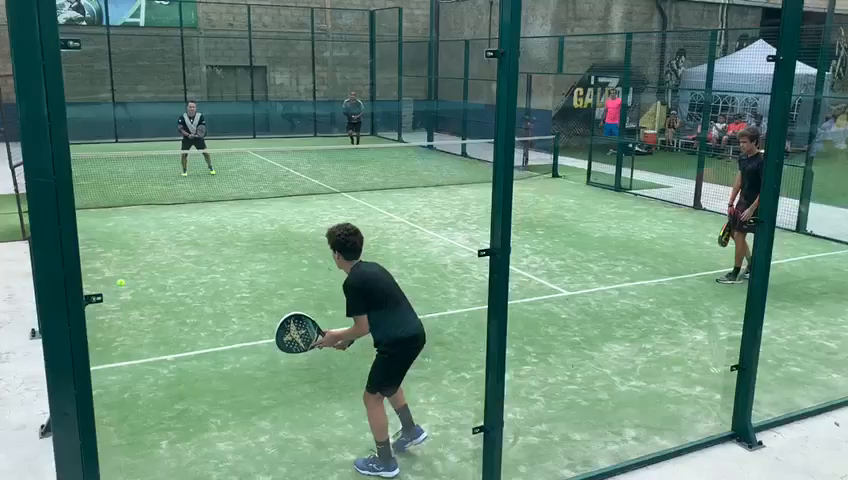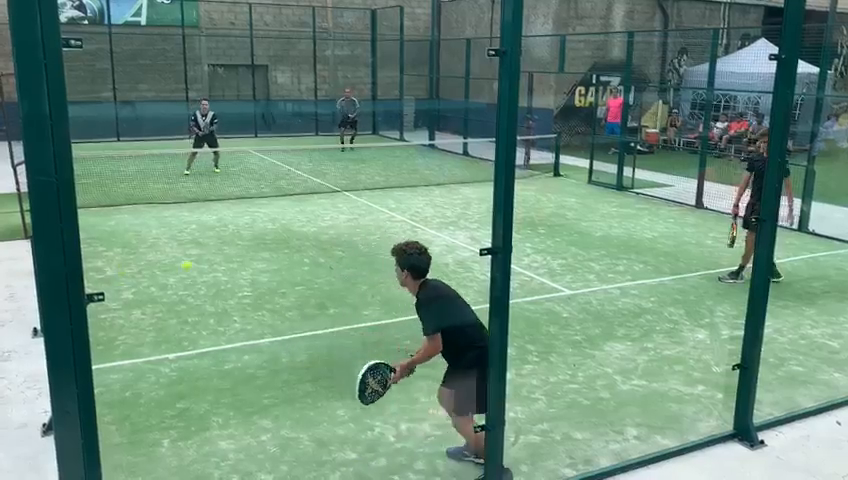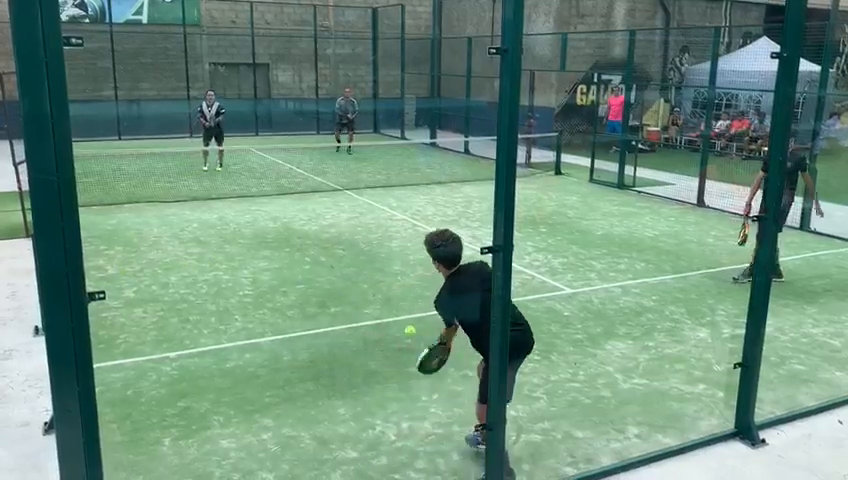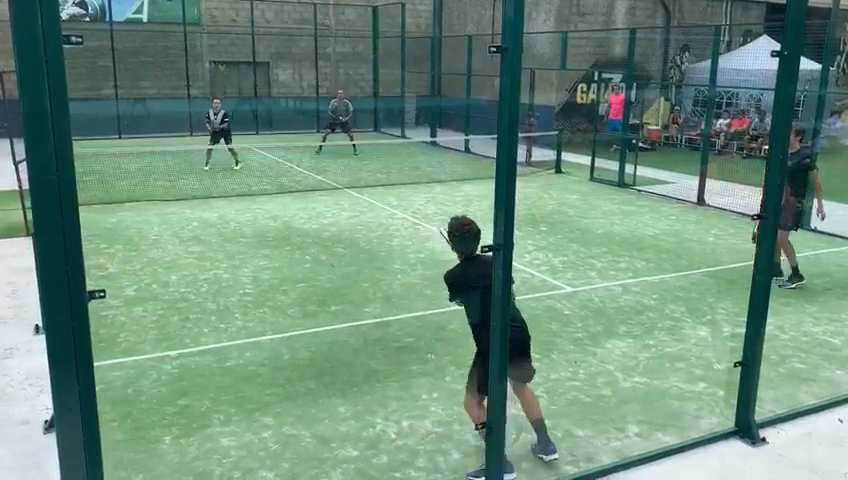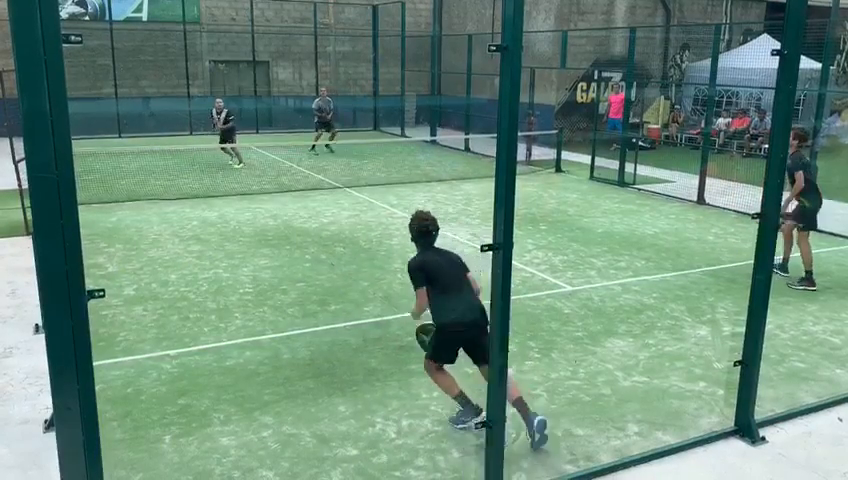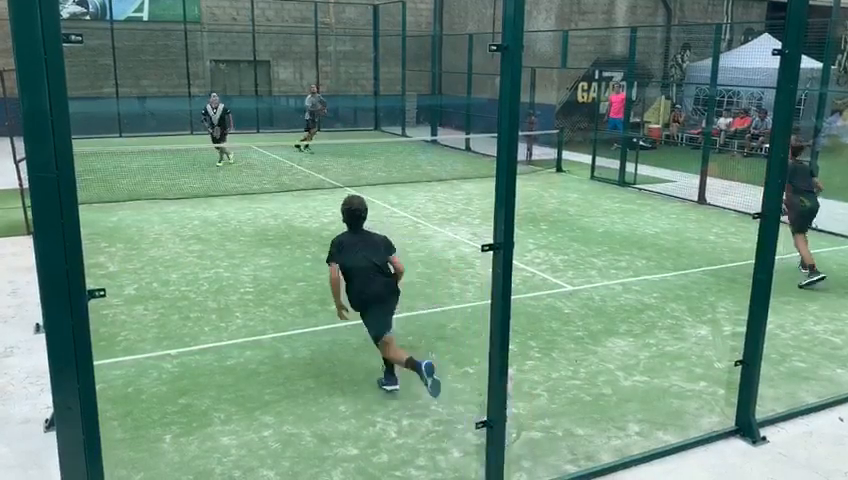
dt=0.3s
person 1, frame 1
left shoulder: (353, 283)
right shoulder: (373, 269)
left elbow: (362, 328)
left wrist: (333, 338)
right wrist: (347, 336)
left hip: (397, 343)
right hip: (414, 334)
left knee: (372, 397)
right knee: (387, 386)
right ankle: (411, 430)
person 1, frame 2
left shoulder: (425, 301)
right shoulder: (434, 287)
left elbow: (435, 347)
left wrist: (408, 365)
right wrist: (412, 361)
left hip: (475, 357)
right hip: (472, 351)
left knee: (461, 420)
right knee: (445, 397)
right ankle: (477, 450)
person 1, frame 3
left shoulder: (444, 298)
right shoulder: (481, 268)
left elbow: (451, 331)
left wrist: (444, 342)
right hip: (524, 336)
left knee: (485, 410)
right knee: (483, 372)
right ankle: (487, 437)
person 1, frame 4
left shoulder: (453, 277)
right shoulder: (495, 263)
left hip: (491, 344)
right hip: (519, 335)
left knee: (473, 402)
right knee: (521, 387)
right ankle: (545, 445)
person 1, frame 5
left shoulder: (417, 264)
right shoulder: (453, 256)
left elbow: (421, 302)
right elbow: (476, 289)
left wrist: (416, 314)
left hip: (449, 324)
right hip: (476, 317)
left knee: (432, 366)
right knee: (490, 371)
left ankle: (470, 410)
right ankle: (532, 419)
person 1, frame 6
left shoulder: (338, 242)
right shoulder: (380, 240)
left elbow: (334, 277)
right elbow: (399, 268)
left wrist: (338, 303)
left hip: (365, 300)
right hip: (389, 293)
left knee: (387, 347)
right knee: (383, 332)
left ankle: (420, 367)
right ankle: (390, 377)
person 2, frame 1
left shoulder: (762, 162)
right shoulder: (742, 158)
left wrist: (751, 209)
right wrist: (731, 203)
left hip: (753, 205)
right hip: (742, 202)
left knee: (739, 236)
right knee: (737, 236)
left ankle: (736, 273)
right ankle: (752, 265)
person 2, frame 2
right shoulder: (754, 159)
left elbow: (788, 186)
right elbow: (745, 182)
left wrist: (790, 208)
right wrist: (736, 203)
right hip: (753, 202)
left knee: (751, 237)
left ankle: (739, 272)
right ankle: (773, 270)
person 2, frame 3
left shoulder: (799, 159)
left elbow: (808, 182)
right elbow: (758, 180)
left wrist: (816, 202)
right wrist: (748, 202)
left hip: (783, 204)
left ankle: (751, 270)
right ankle: (776, 271)
person 2, frame 4
left shoulder: (804, 156)
left elbow: (816, 181)
left wrist: (819, 205)
left hip: (795, 202)
right hip: (782, 199)
left knee: (781, 236)
left ankle: (797, 275)
right ankle: (776, 269)
person 2, frame 5
left shoulder: (794, 159)
right shoulder: (798, 157)
left elbow: (800, 183)
left wrist: (786, 202)
left hip: (808, 202)
right hip: (810, 200)
left knee: (802, 238)
right knee: (786, 228)
left ankle: (809, 279)
right ankle: (783, 266)
person 2, frame 6
left shoulder: (786, 165)
right shoulder: (806, 166)
right elbow: (820, 187)
left hip: (800, 204)
right hip: (813, 204)
left knee: (799, 241)
right knee: (799, 233)
left ankle: (814, 272)
right ankle: (805, 263)
